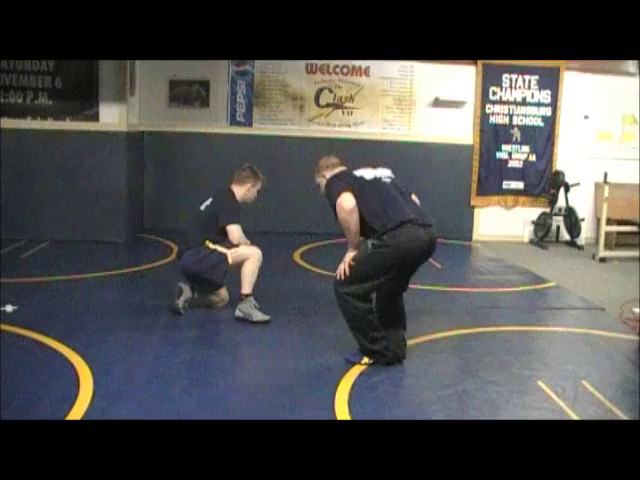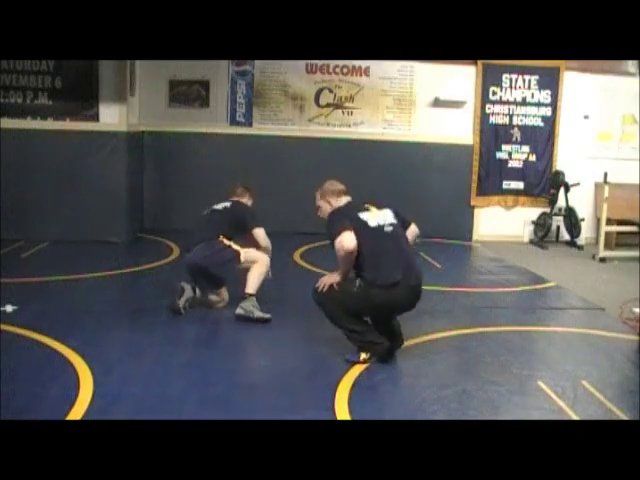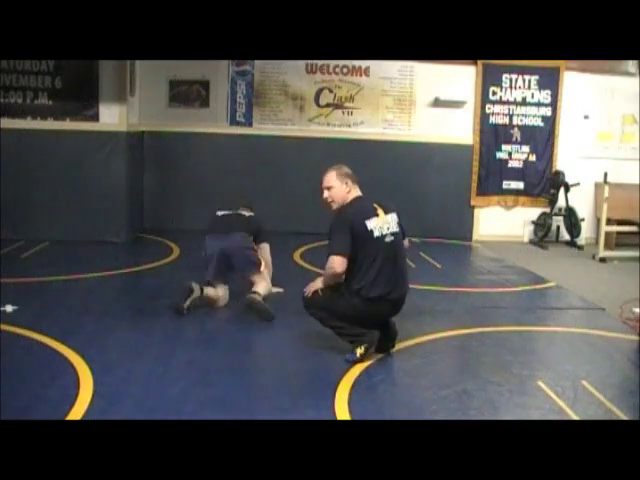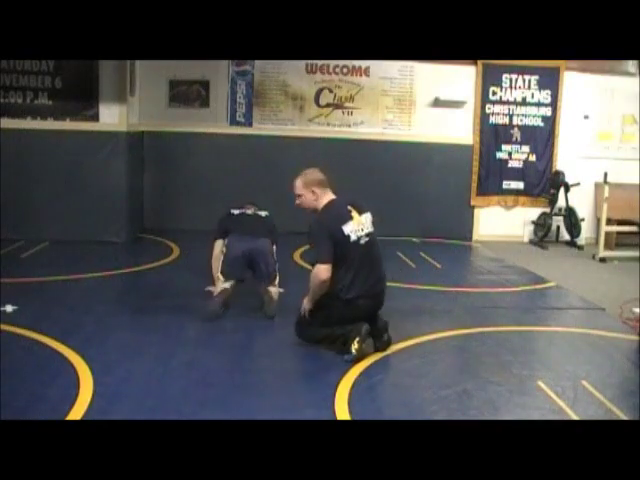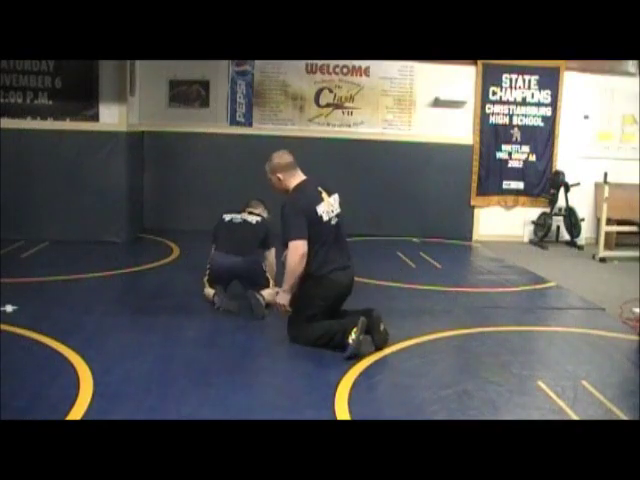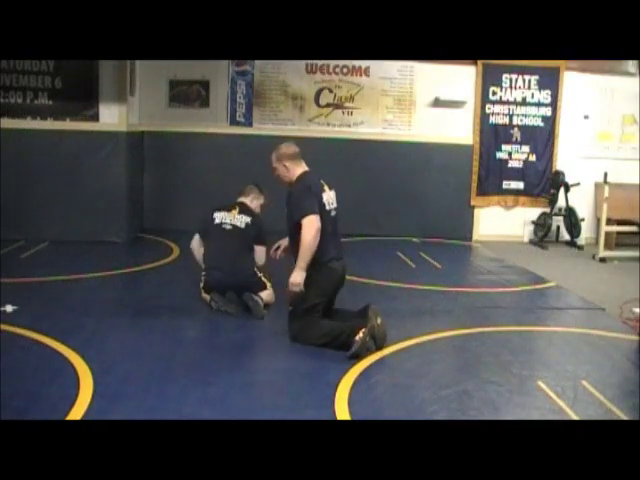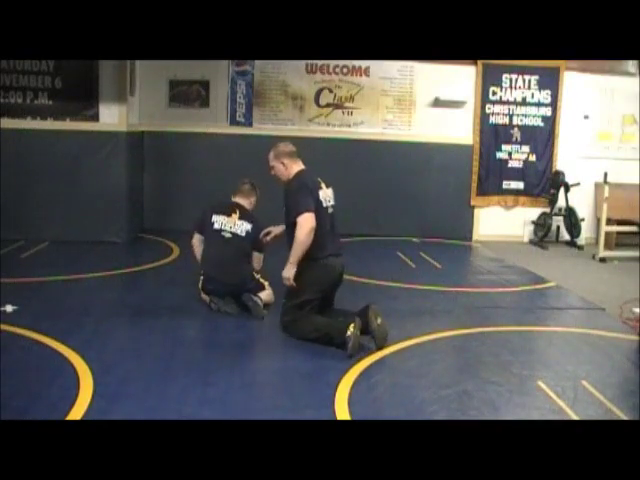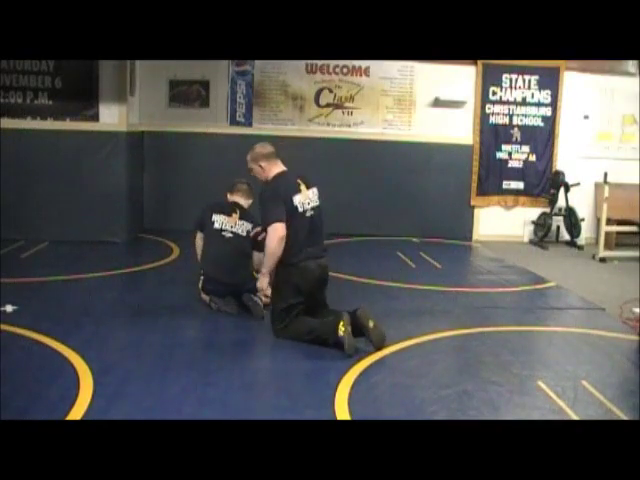
dt=0.4s
person 1, frame 1
left shoulder: (335, 182)
right shoulder: (378, 173)
left elbow: (347, 205)
right elbow: (414, 200)
left wrist: (353, 249)
left hip: (397, 238)
right hip: (425, 235)
left knee: (348, 286)
right knee: (389, 289)
left ankle: (377, 350)
right ankle: (395, 345)
person 1, frame 2
left shoulder: (337, 216)
right shoulder: (382, 209)
left elbow: (347, 245)
right elbow: (413, 230)
left wrist: (340, 274)
left hip: (385, 291)
right hip: (412, 290)
left knee: (324, 292)
left ankle: (370, 345)
right ankle: (391, 337)
person 1, frame 3
left shoulder: (344, 216)
right shoulder: (386, 210)
left elbow: (337, 267)
right elbow: (404, 244)
left wrist: (322, 282)
left hip: (370, 300)
right hip: (396, 299)
left knee: (312, 297)
left ankle: (363, 337)
right ankle: (383, 330)
person 1, frame 4
left shoulder: (321, 223)
right shoulder: (358, 209)
left elbow: (322, 275)
left wrist: (309, 300)
left hip: (351, 300)
right hip: (376, 295)
left knee: (304, 325)
left ankle: (352, 335)
right ankle: (374, 326)
person 1, frame 5
left shoulder: (293, 204)
right shoulder: (324, 191)
left elbow: (299, 252)
left wrist: (285, 291)
left hip: (321, 279)
right hip: (345, 274)
left knee: (299, 330)
right knee: (326, 315)
left ankle: (349, 329)
right ankle: (366, 319)
person 1, frame 6
left shoulder: (300, 189)
right shoulder: (318, 183)
left elbow: (312, 228)
left wrist: (299, 269)
right wrist: (289, 241)
left hip: (318, 269)
right hip: (334, 265)
left knee: (300, 328)
right knee: (321, 314)
left ankle: (355, 332)
right ankle: (364, 317)
person 1, frame 7
left shoulder: (296, 186)
right shoulder: (316, 182)
left elbow: (307, 225)
left wrist: (291, 264)
right wrist: (282, 228)
left hip: (316, 265)
right hip: (334, 262)
left knee: (292, 320)
right knee: (322, 312)
left ankle: (344, 330)
right ankle: (363, 317)
person 1, frame 8
left shoulder: (271, 191)
right shoulder: (305, 182)
left elbow: (278, 234)
left wrist: (265, 273)
left hip: (295, 269)
right hip: (319, 263)
left knee: (283, 325)
right knee: (318, 311)
left ankle: (334, 329)
right ankle: (355, 320)
person 2, frame 1
left shoulder: (221, 198)
right shoulder: (228, 201)
right elbow: (236, 239)
right wrist: (248, 245)
left hip: (192, 261)
right hip: (198, 257)
left knee: (222, 299)
right knee: (254, 254)
left ankle: (189, 294)
right ankle: (246, 304)
person 2, frame 2
left shoulder: (212, 211)
right shoulder: (244, 209)
right elbow: (265, 243)
left hip: (193, 258)
right hip: (212, 249)
left knee: (221, 300)
right knee: (262, 260)
left ankle: (191, 292)
right ankle: (248, 303)
person 2, frame 3
left shoulder: (217, 216)
right shoulder: (254, 219)
right elbow: (266, 257)
right wrist: (268, 284)
left hip: (212, 243)
right hip: (240, 242)
left knee: (220, 298)
right knee: (264, 282)
left ankle: (198, 291)
right ankle: (256, 296)
person 2, frame 4
left shoulder: (227, 216)
right shoulder: (267, 218)
left elbow: (216, 253)
right elbow: (272, 252)
left wrist: (217, 281)
right wrist: (274, 284)
left hip: (234, 244)
right hip: (263, 246)
left knee: (222, 285)
right knee: (273, 289)
left ankle: (223, 293)
right ankle: (269, 294)
person 2, frame 5
left shoulder: (224, 218)
right shoulder: (263, 223)
left elbow: (214, 249)
right elbow: (270, 262)
right wrist: (271, 284)
left hip: (219, 260)
right hip: (249, 262)
left knee: (209, 290)
right knee: (270, 293)
left ankle: (218, 296)
right ankle: (259, 297)
person 2, frame 6
left shoulder: (215, 213)
right shoulder: (255, 219)
left elbow: (195, 244)
right elbow: (260, 260)
left hip: (213, 273)
right hip: (243, 273)
left knee: (206, 293)
right knee: (269, 295)
left ankle: (215, 300)
right ankle: (257, 299)
person 2, frame 7
left shoulder: (210, 212)
right shoulder: (253, 223)
left elbow: (196, 242)
right elbow: (257, 265)
left hip: (211, 279)
right hip: (242, 281)
left knee: (205, 293)
right knee: (268, 294)
left ankle: (215, 300)
right ankle: (256, 300)
person 2, frame 8
left shoulder: (210, 210)
right shoulder: (253, 222)
left elbow: (199, 240)
right elbow: (257, 263)
left hip: (211, 278)
right hip: (242, 281)
left knee: (205, 293)
right knee: (267, 294)
left ankle: (216, 300)
right ankle: (255, 299)
